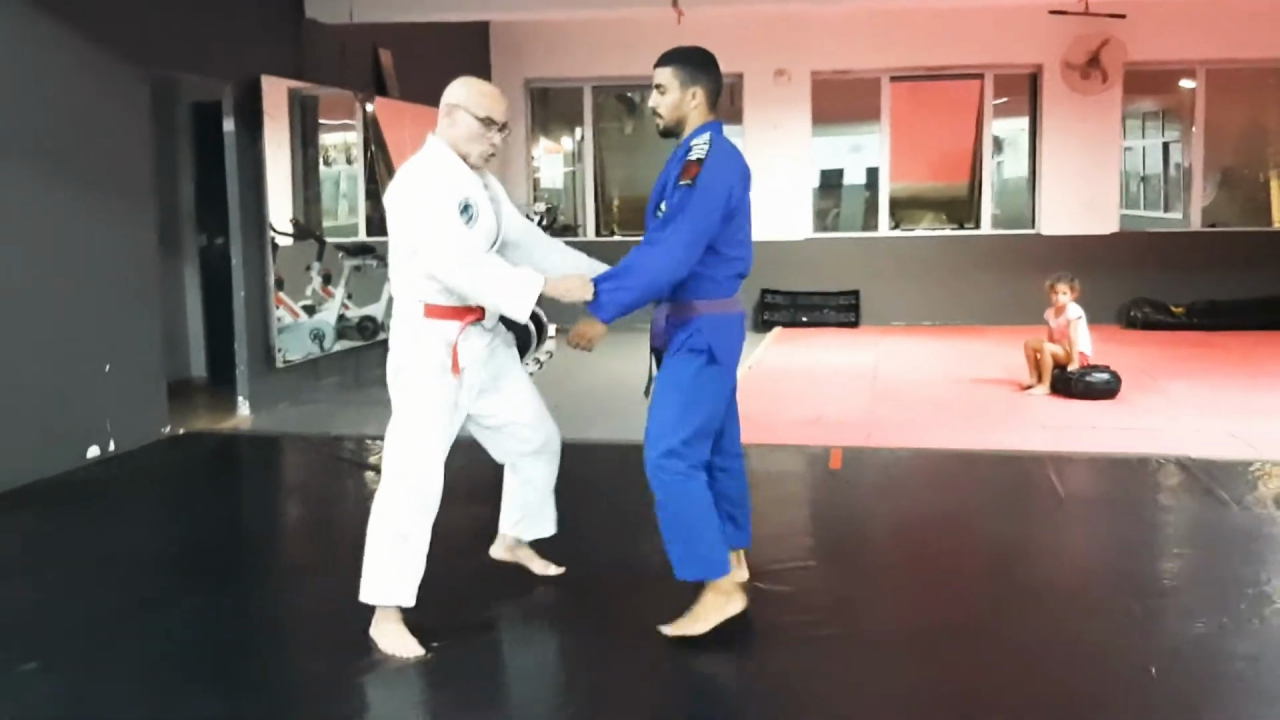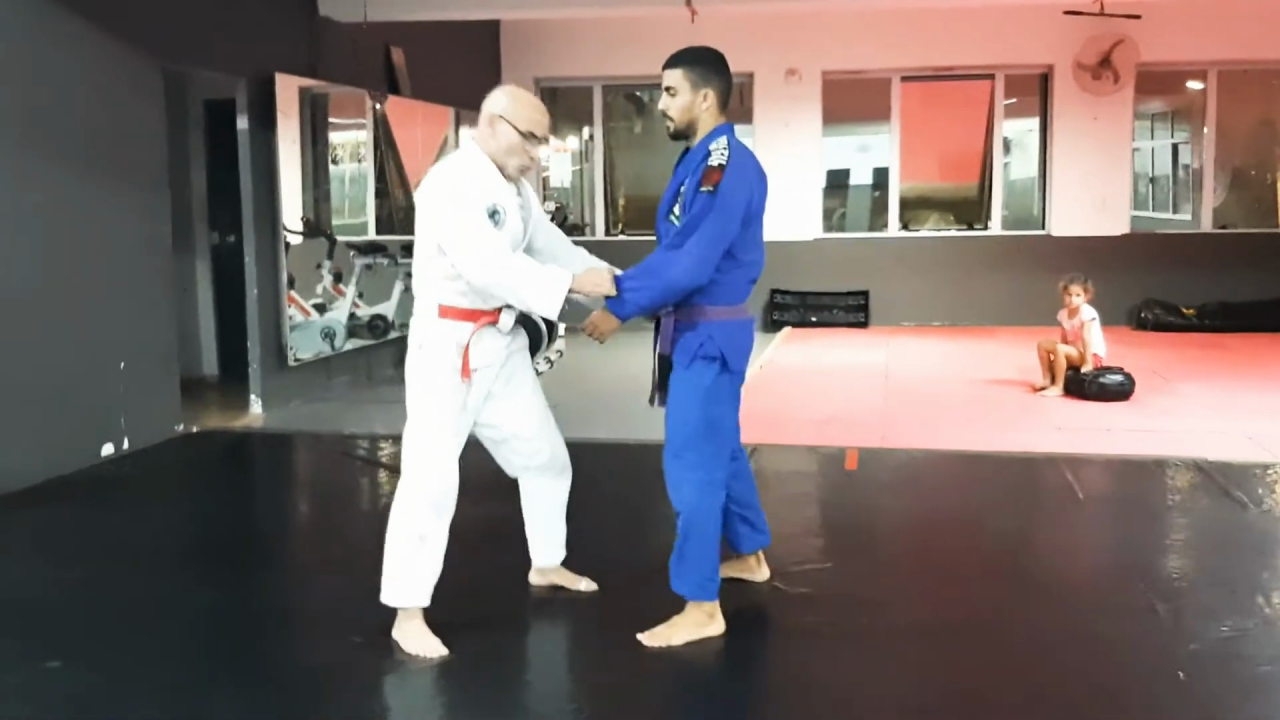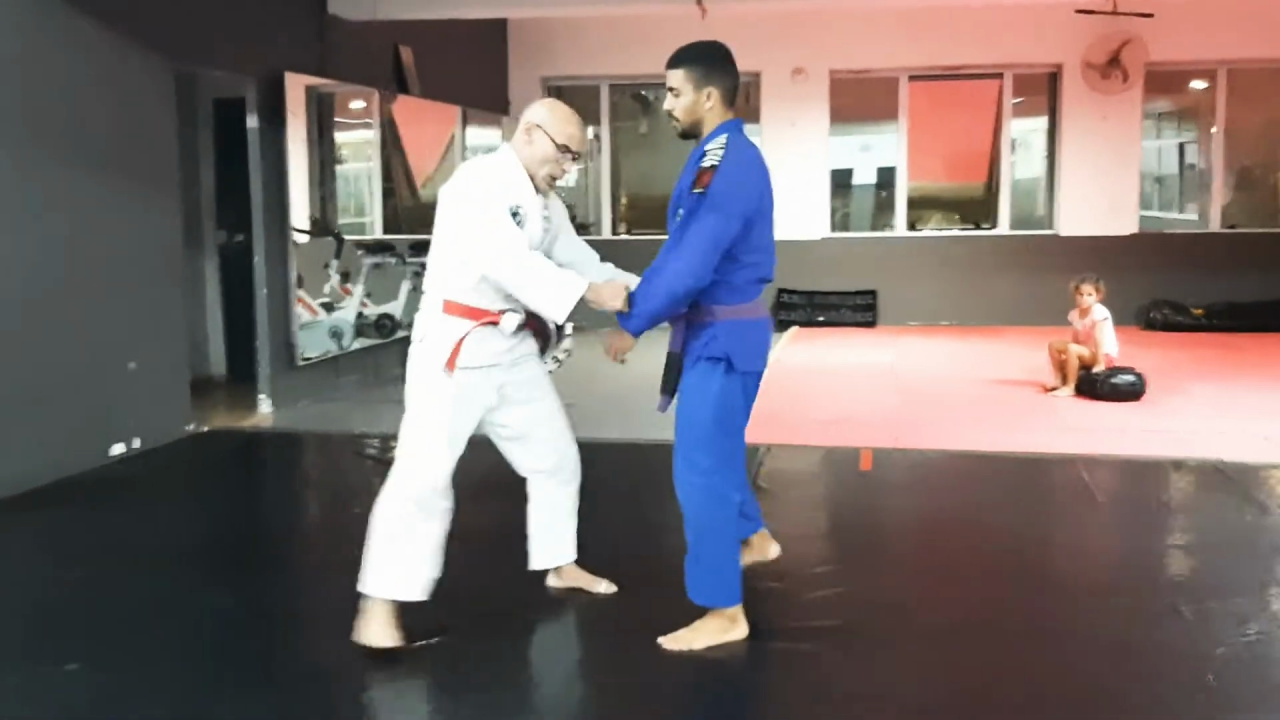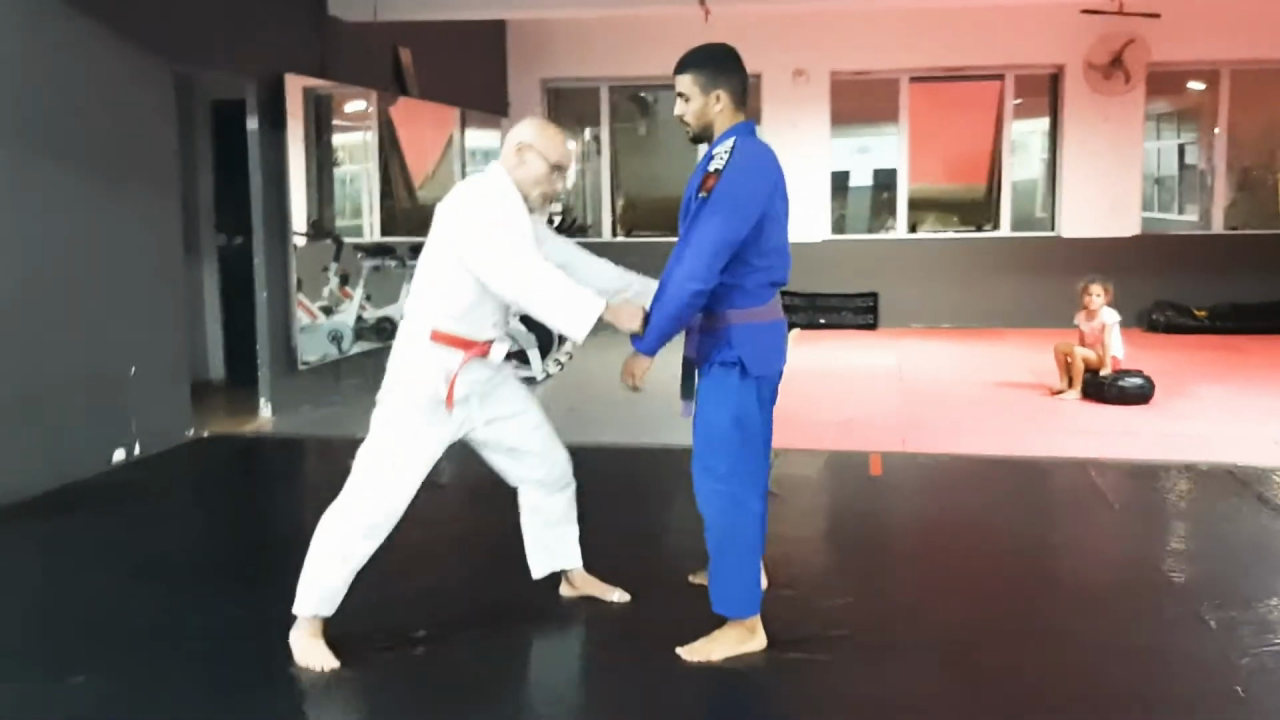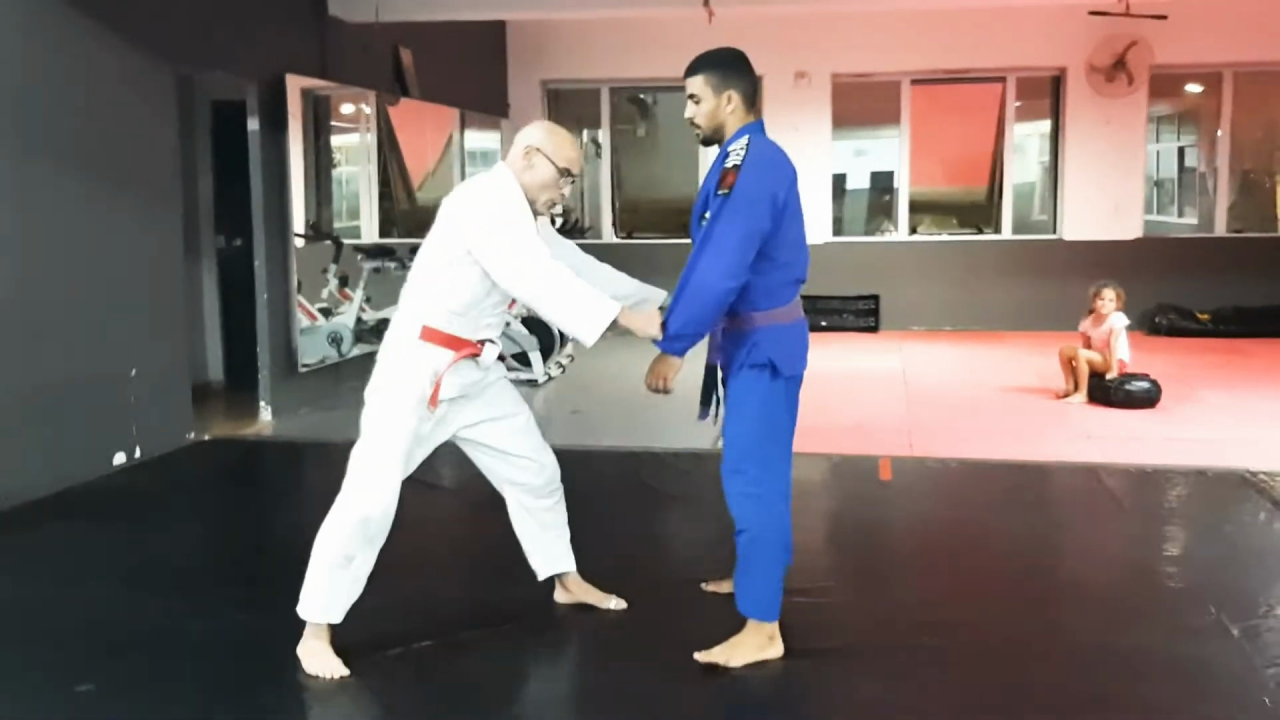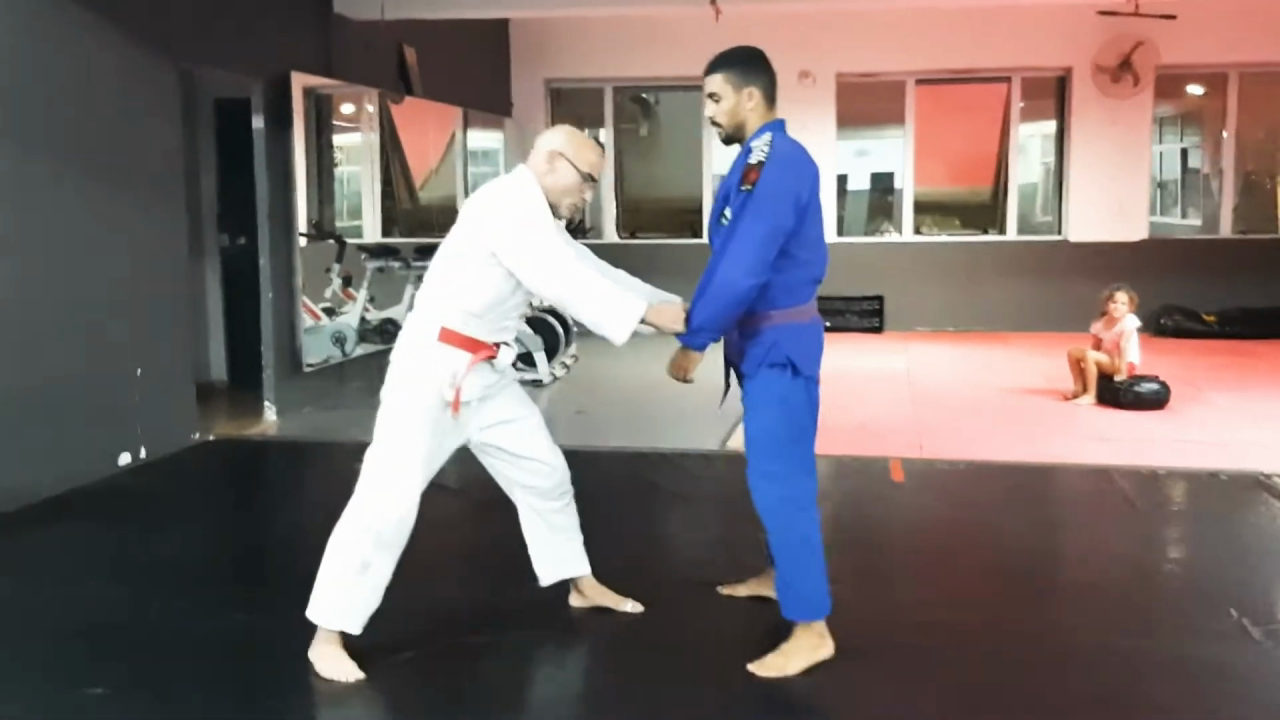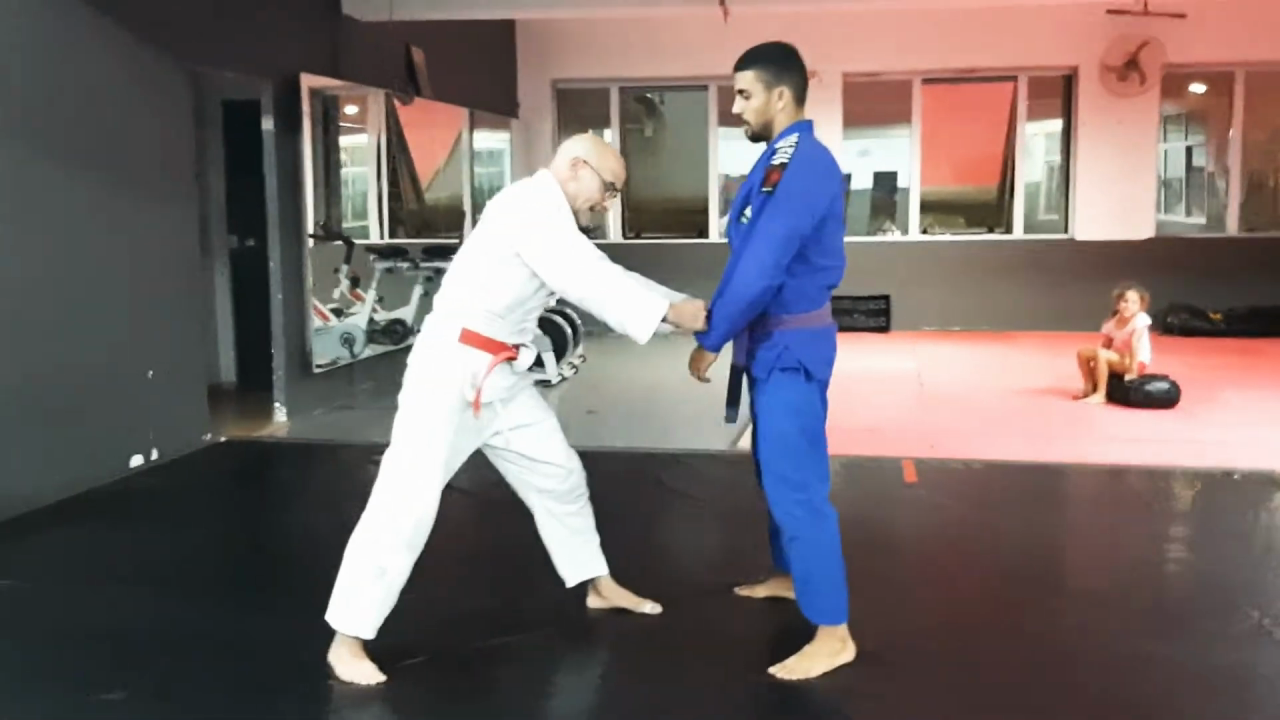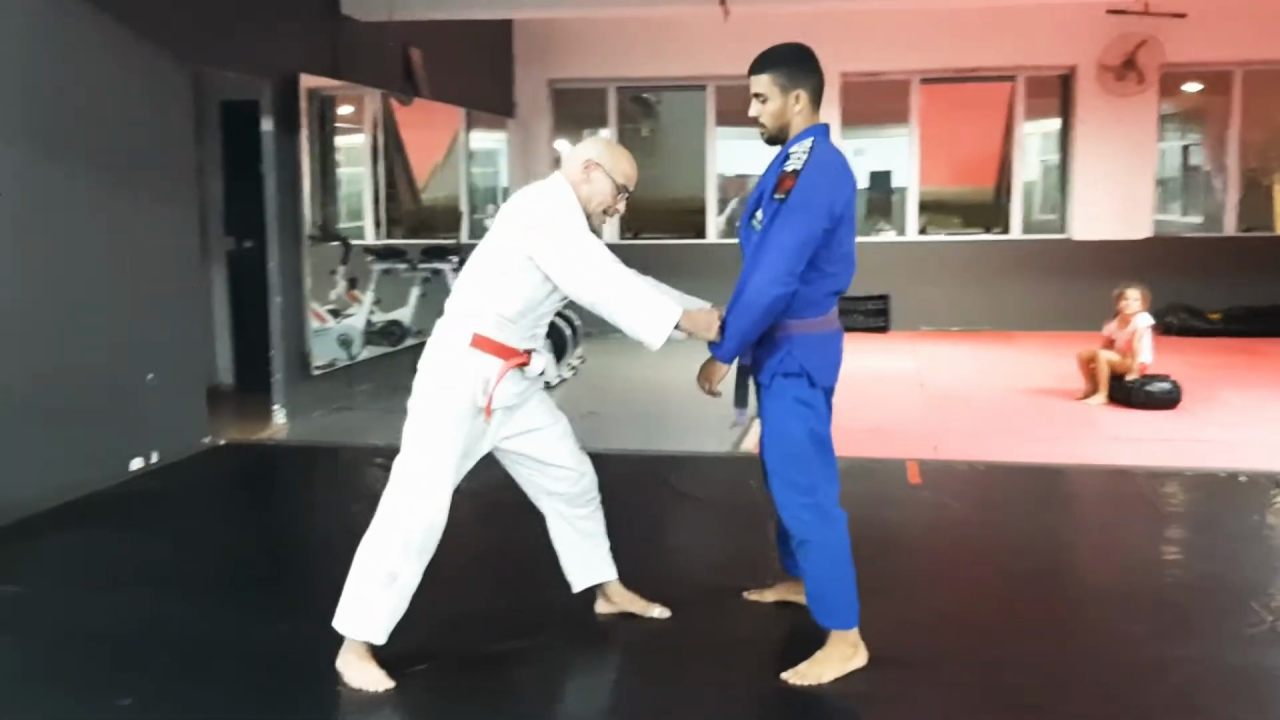
dt=0.2s
person 1, frame 1
left shoulder: (708, 162)
right shoulder: (698, 157)
left elbow: (669, 257)
right elbow: (668, 247)
left wrist: (601, 312)
right wrist: (605, 288)
left hip: (702, 328)
right hip: (699, 325)
left knee: (670, 455)
right knee: (716, 445)
left ankle: (719, 587)
right ankle: (728, 555)
person 1, frame 2
left shoulder: (727, 166)
right shoulder: (699, 159)
left elbow: (691, 263)
right elbow: (674, 250)
left wrist: (618, 305)
right wrist: (621, 287)
left hip: (709, 334)
right hip: (698, 331)
left knee: (692, 466)
right knee: (721, 450)
left ankle: (702, 608)
right ankle: (750, 555)
person 1, frame 3
left shoulder: (725, 165)
right shoulder: (727, 154)
left elbow: (688, 265)
right elbow: (688, 254)
left wrist: (629, 323)
right wrist: (636, 302)
left hip: (721, 334)
right hip: (728, 328)
left knee: (702, 468)
right knee: (720, 454)
left ankle: (724, 614)
right ankle: (752, 539)
person 1, frame 4
left shoulder: (733, 168)
right shoulder: (747, 156)
left elbow: (695, 270)
left wrist: (645, 345)
right wrist: (655, 321)
left hip: (738, 338)
right hip: (745, 330)
left knee: (723, 476)
right knee: (741, 463)
left ankle: (743, 623)
right ankle: (746, 564)
person 1, frame 5
left shoulder: (750, 165)
right shoulder: (746, 159)
left elbow: (721, 270)
right elbow: (714, 261)
left wrist: (672, 347)
right wrist: (676, 331)
left hip: (762, 340)
right hip: (753, 335)
left knee: (753, 477)
right knee: (753, 469)
left ankle: (761, 627)
right ankle: (760, 573)
person 1, frame 6
left shoulder: (773, 161)
right shoulder: (767, 158)
left elbow: (742, 269)
left wrist: (693, 340)
right wrist: (703, 329)
left hip: (779, 340)
right hip: (766, 336)
left knee: (782, 480)
right knee: (769, 470)
left ankle: (811, 629)
right ankle: (781, 574)
person 1, frame 7
left shoulder: (797, 165)
right shoulder: (791, 159)
left elbow: (758, 270)
left wrist: (709, 340)
right wrist: (723, 329)
left hip: (789, 345)
right hip: (778, 341)
left knee: (797, 485)
right knee: (777, 472)
left ankle: (833, 634)
right ankle: (792, 575)
person 1, frame 8
left shoulder: (810, 171)
right shoulder: (805, 163)
left elbow: (773, 279)
left wrist: (722, 351)
right wrist: (734, 337)
left hip: (795, 348)
right hip: (787, 344)
left knee: (805, 487)
right knee: (785, 476)
left ankle: (845, 638)
right ankle: (801, 579)
person 2, frame 1
left shoulder: (482, 185)
right shoulder: (418, 181)
left elbow: (528, 242)
right elbow: (457, 266)
left wrist: (606, 277)
right wrist: (546, 286)
left hip: (481, 340)
right hip: (430, 344)
left knee: (536, 438)
right knee: (416, 476)
left ankle: (512, 539)
right ankle: (386, 613)
person 2, frame 2
left shoulder: (518, 192)
right shoulder: (450, 182)
left elbow: (560, 252)
right elbow: (488, 264)
left wrist: (625, 286)
right wrist: (574, 283)
left hip: (502, 346)
right hip: (446, 347)
left knee: (544, 456)
right knee: (431, 479)
left ankle: (547, 565)
right ankle: (409, 613)
person 2, frame 3
left shoulder: (546, 203)
right shoulder: (476, 182)
left elbow: (584, 259)
right elbow: (505, 263)
right wrist: (587, 291)
left hip: (510, 347)
right hip: (453, 345)
left knee: (555, 456)
right knee: (423, 470)
left ankle: (562, 566)
right ankle: (381, 601)
person 2, frame 4
left shoulder: (519, 219)
right shoulder: (474, 205)
left elbow: (575, 265)
right elbow: (525, 283)
left wrist: (656, 292)
right wrist: (606, 310)
left hip: (483, 372)
right hip: (428, 368)
left knee: (546, 465)
right knee: (380, 491)
left ankle: (572, 574)
right ankle: (308, 621)
person 2, frame 5
left shoulder: (516, 217)
right shoulder: (482, 203)
left elbow: (566, 270)
right elbow: (536, 283)
left wrist: (658, 304)
right wrist: (623, 317)
left hip: (475, 370)
right hip: (418, 365)
left knee: (534, 470)
right knee: (372, 493)
left ankle: (567, 581)
right ankle: (316, 630)
person 2, frame 6
left shoulder: (535, 218)
right shoulder: (505, 203)
left elbow: (588, 272)
right elbow: (562, 283)
left wrist: (674, 304)
right wrist: (649, 313)
left hip: (486, 371)
right hip: (433, 366)
left knee: (544, 472)
right knee: (389, 496)
left ankle: (581, 584)
right ankle: (328, 634)
person 2, frame 7
left shoulder: (554, 221)
right shoulder: (529, 205)
left elbow: (607, 277)
right elbow: (585, 283)
left wrist: (690, 307)
right wrist: (669, 311)
left hip: (501, 374)
right hip: (452, 367)
left knee: (559, 475)
right knee: (409, 498)
left ankle: (600, 585)
right ankle: (347, 639)
person 2, frame 8
left shoulder: (566, 224)
right shoulder: (543, 208)
left elbow: (622, 282)
right elbow: (598, 288)
left wrist: (704, 311)
right wrist: (682, 319)
left hip: (512, 379)
right hip: (462, 371)
left knee: (572, 479)
right knee: (418, 505)
left ankle: (608, 589)
right ankle: (356, 644)
